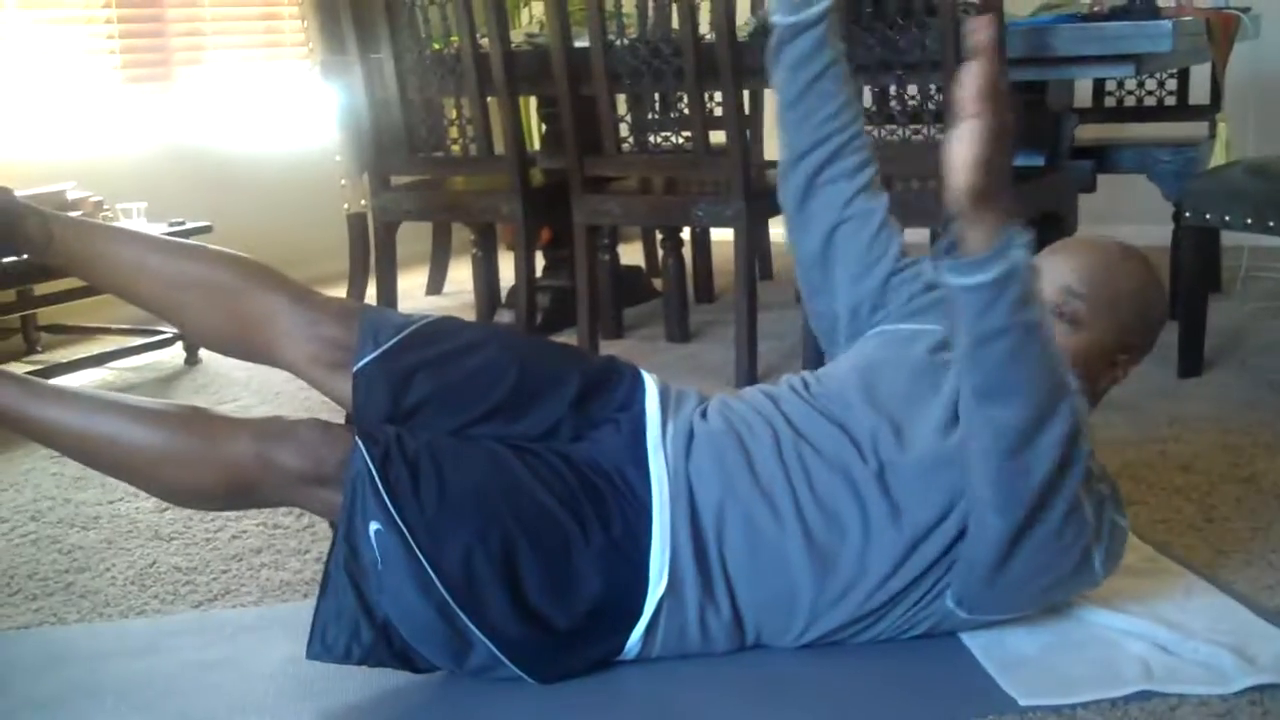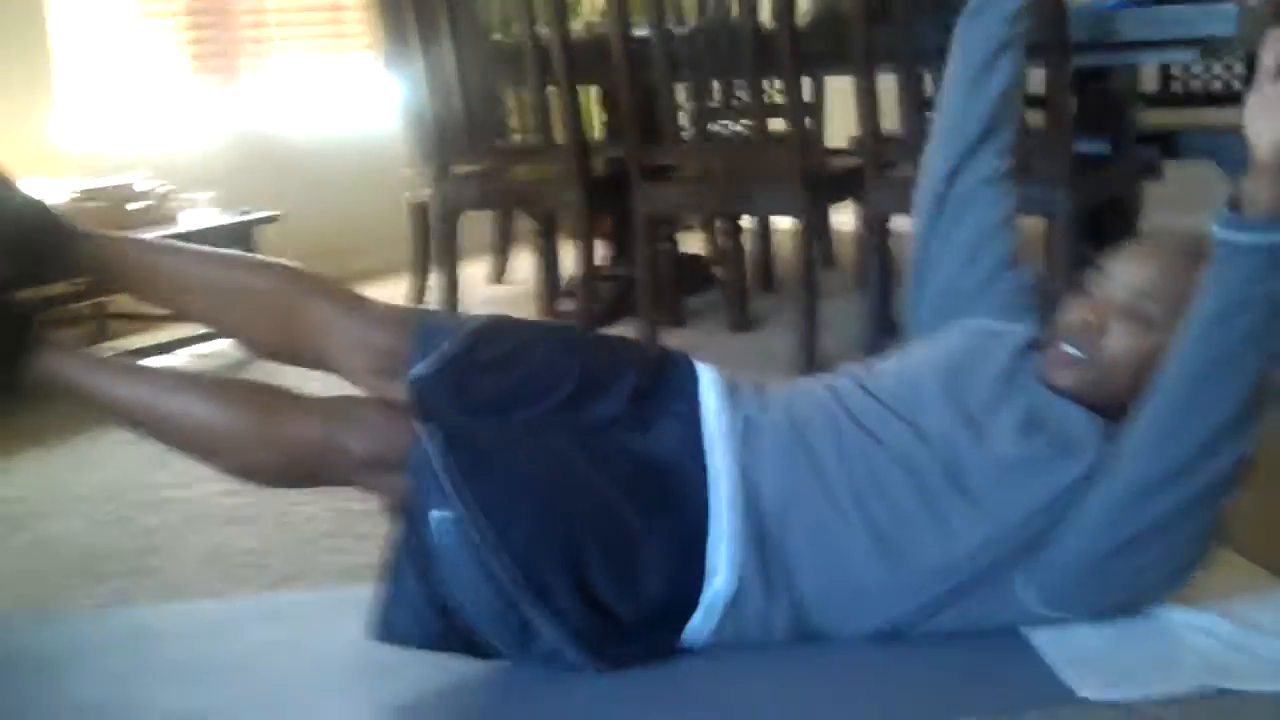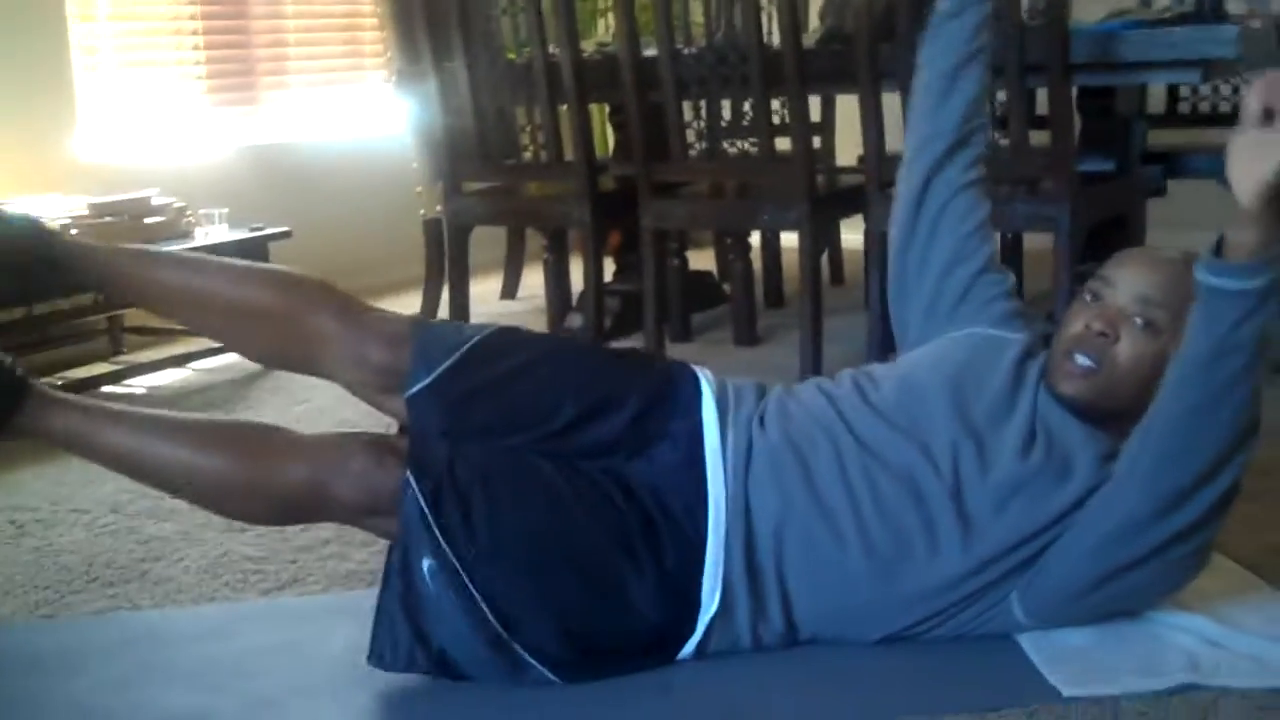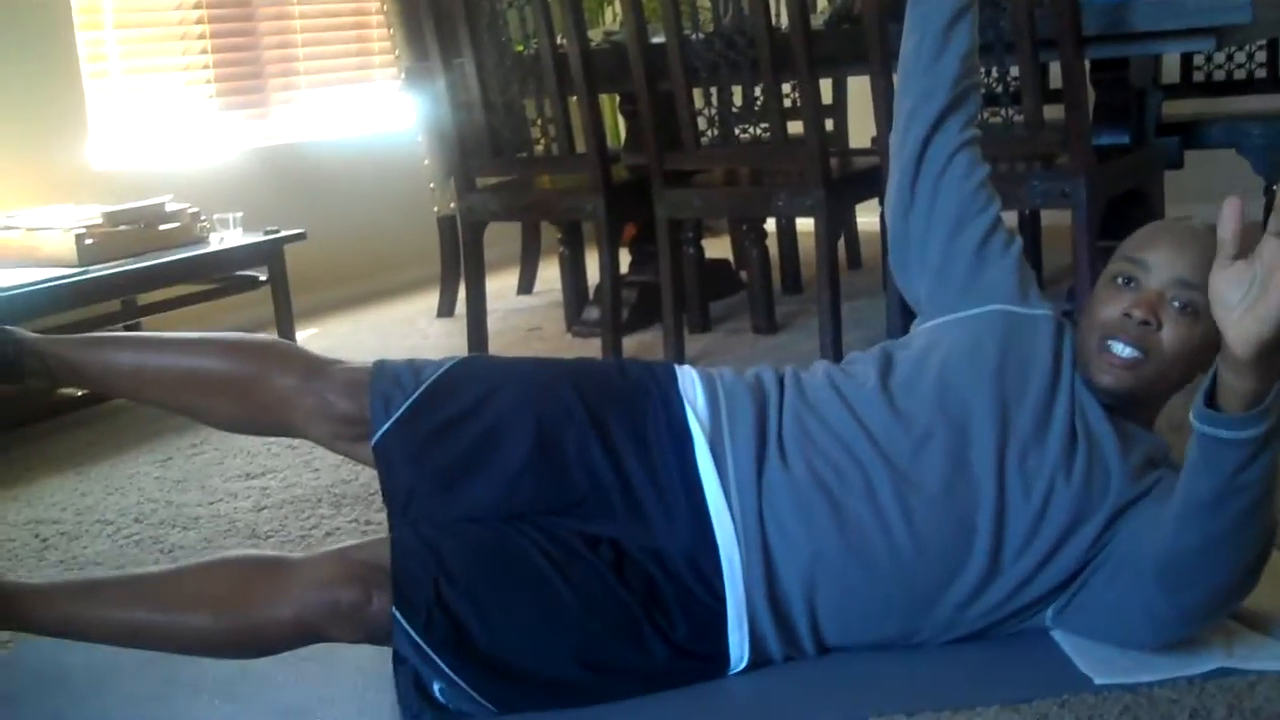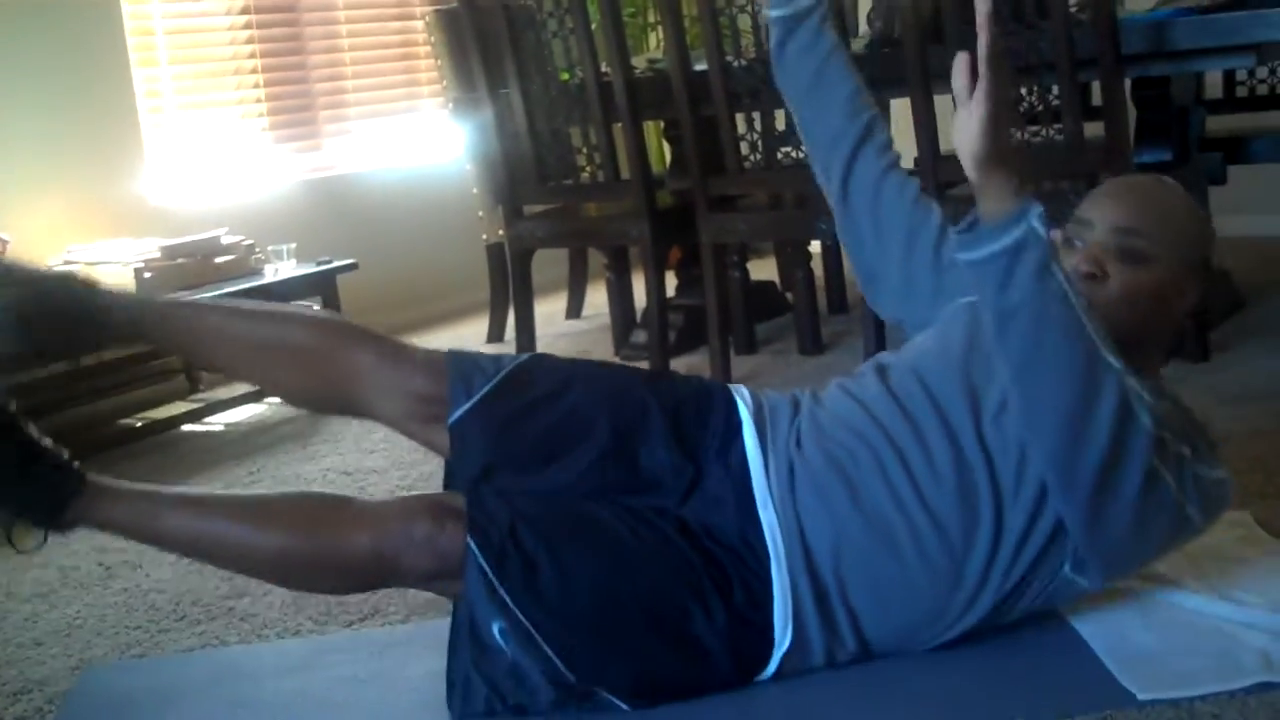
dt=1s
person 1, frame 1
left shoulder: (1065, 525)
right shoulder: (925, 327)
left elbow: (1019, 433)
right elbow: (828, 188)
left wrist: (980, 221)
left hip: (628, 566)
right hip: (640, 425)
left knee: (288, 459)
right knee: (308, 331)
person 1, frame 2
left shoulder: (1111, 522)
right shoulder: (1002, 330)
right elbow: (963, 174)
left hip: (686, 559)
right hip: (689, 411)
left knee: (359, 437)
right knee: (357, 334)
person 1, frame 3
left shoulder: (1113, 520)
right shoulder: (994, 343)
right elbow: (938, 175)
left hip: (684, 570)
right hip: (693, 422)
left knee: (345, 474)
right knee: (354, 340)
person 1, frame 4
left shoulder: (1143, 507)
right shoulder: (1010, 317)
right elbow: (931, 149)
left hip: (700, 594)
right hip: (683, 427)
left knee: (334, 593)
right knee: (321, 391)
person 1, frame 5
left shoulder: (1162, 481)
right shoulder: (987, 293)
left elbow: (1072, 419)
right elbow: (858, 166)
left wrist: (996, 183)
left hip: (753, 589)
right hip: (731, 444)
left knee: (413, 536)
right knee: (392, 374)
